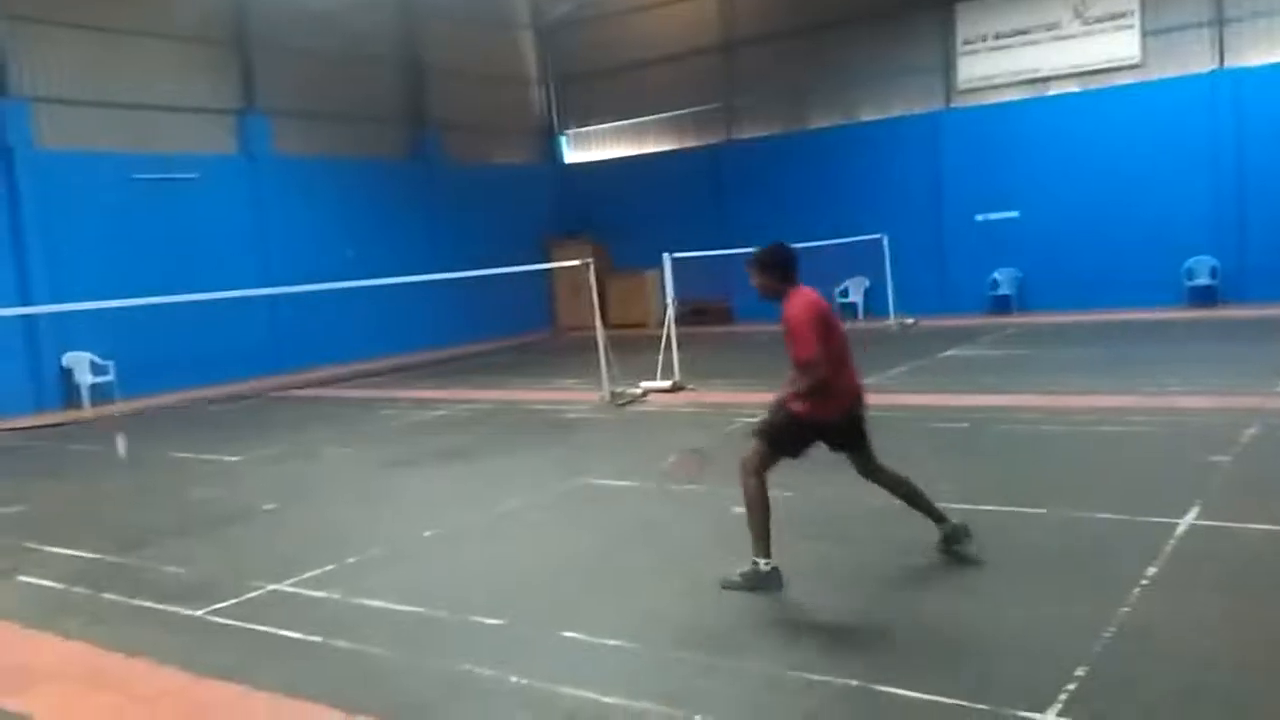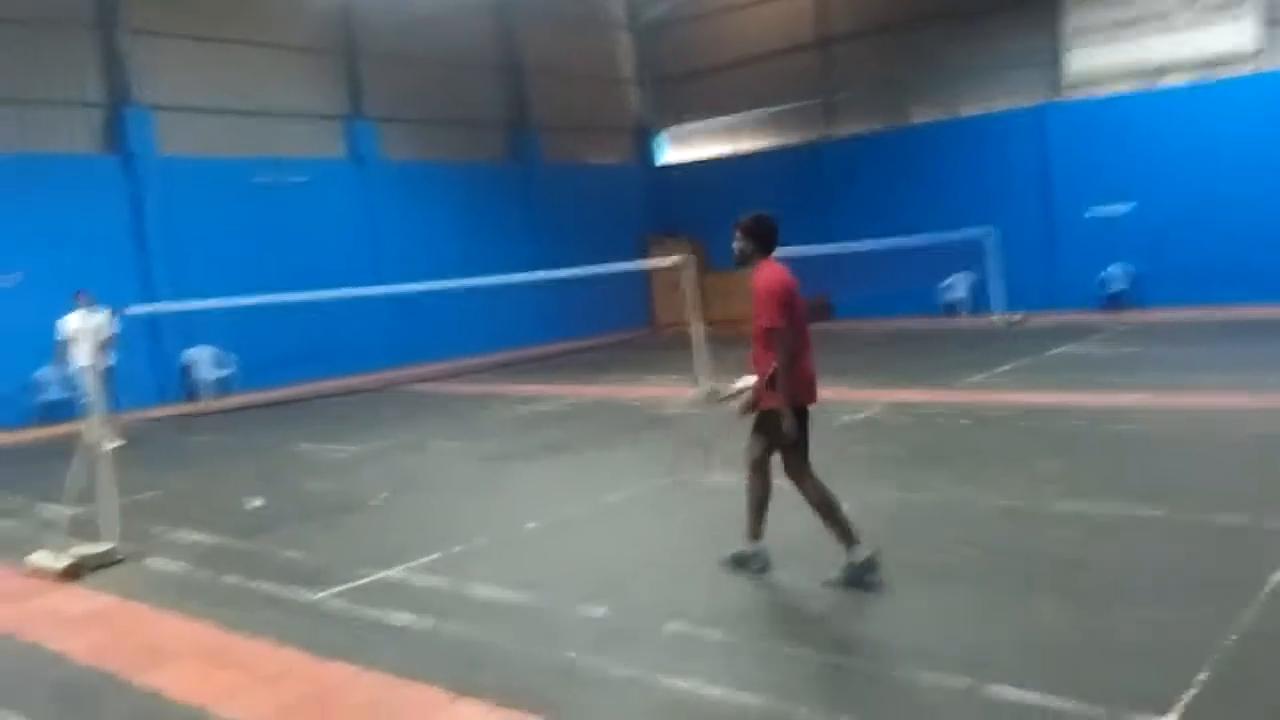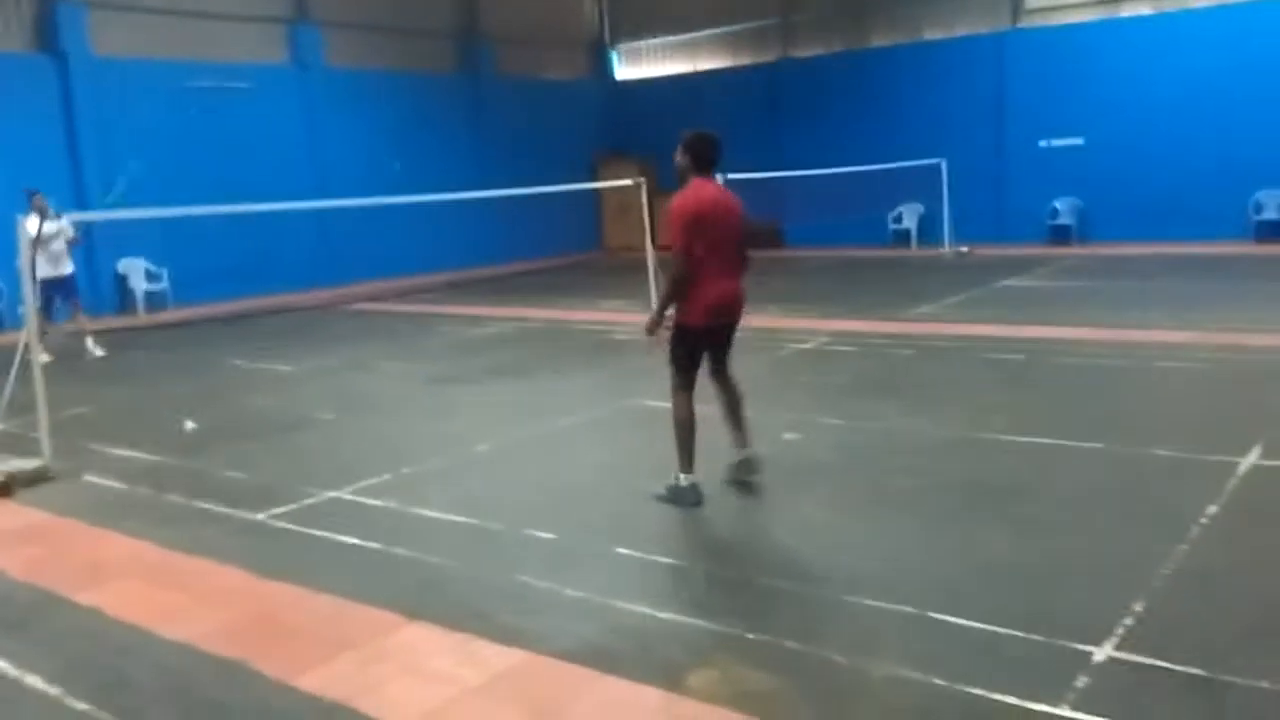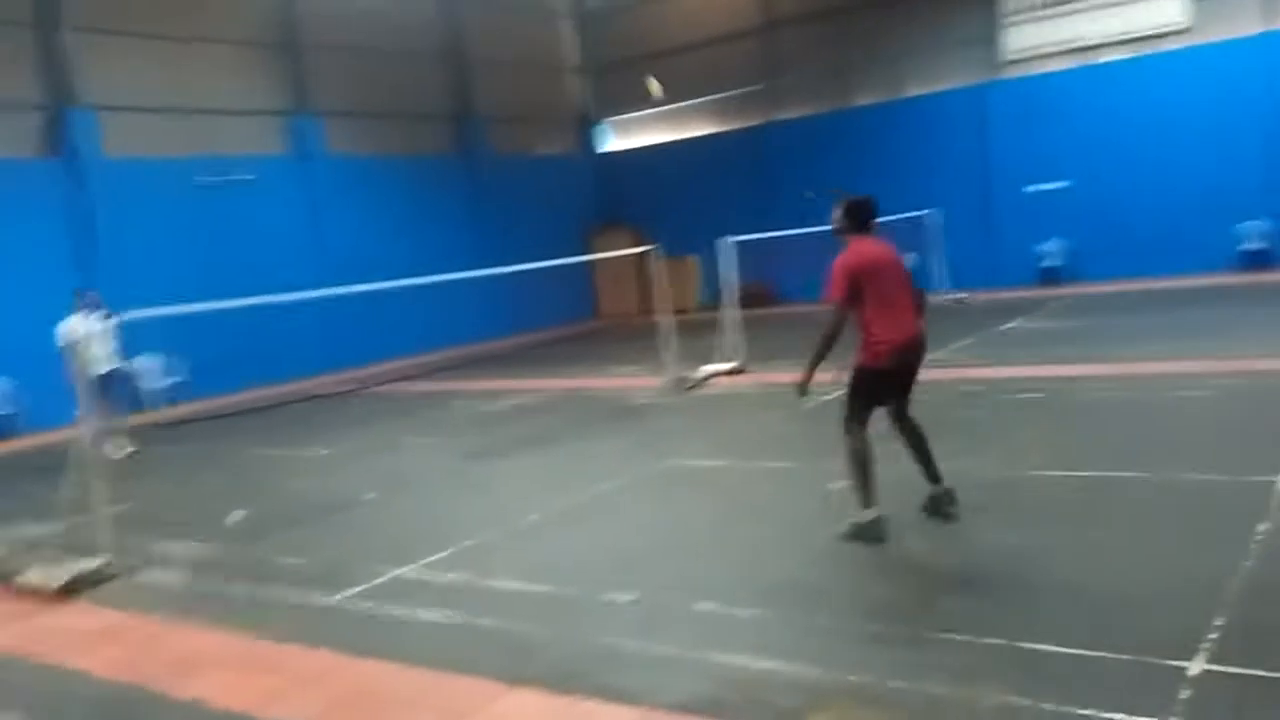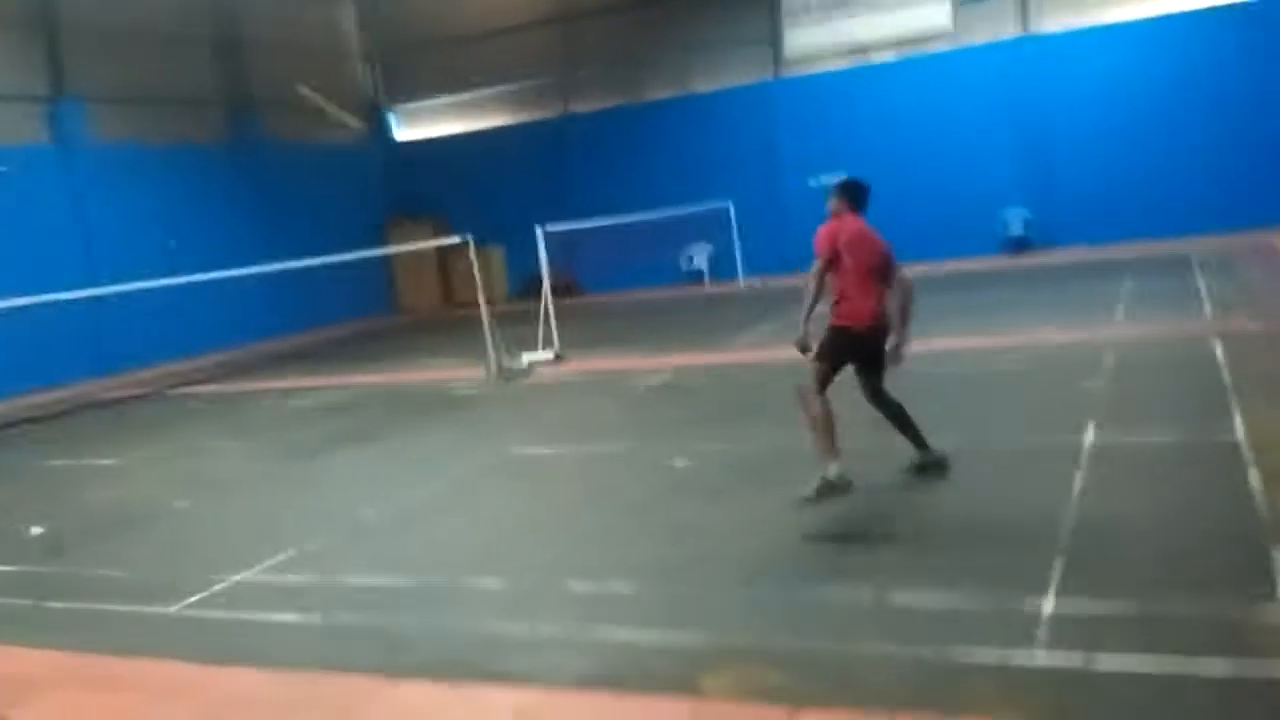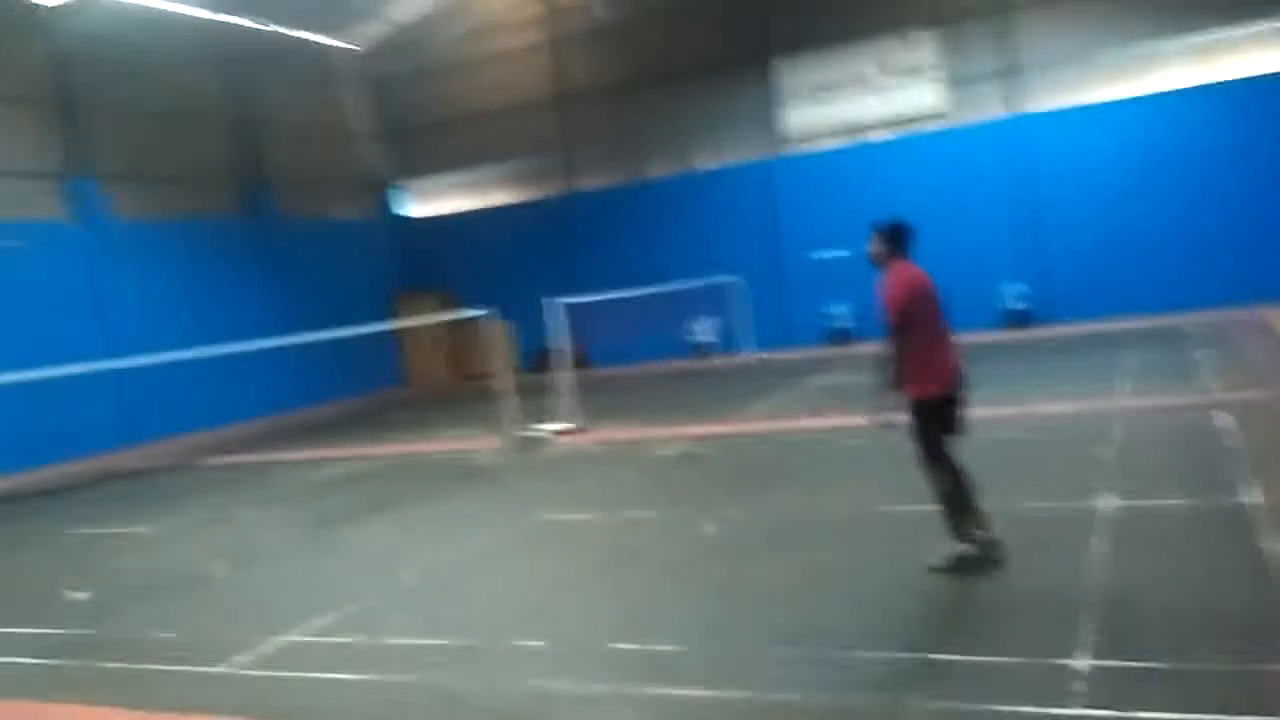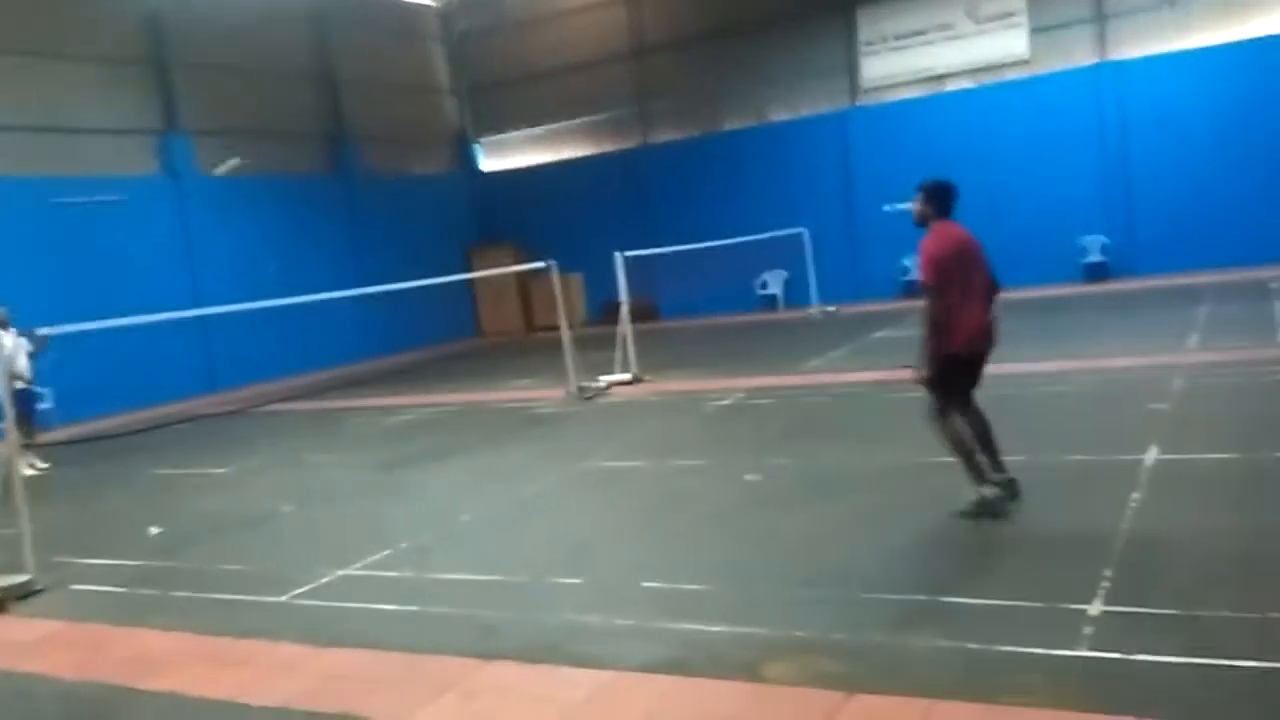
dt=0.7s
person 1, frame 1
left shoulder: (798, 312)
right shoulder: (803, 300)
left elbow: (820, 376)
left wrist: (784, 402)
right wrist: (786, 399)
left hip: (819, 404)
right hip: (844, 400)
left knee: (751, 467)
right knee: (870, 468)
left ankle: (763, 567)
right ankle: (949, 528)
person 1, frame 2
left shoulder: (768, 283)
right shoulder: (771, 277)
left elbow: (785, 351)
left wrist: (785, 408)
right wrist: (758, 390)
left hip: (785, 393)
right hip: (777, 391)
left knee: (799, 473)
right knee: (756, 460)
left ankle: (859, 556)
right ankle: (754, 549)
person 1, frame 3
left shoulder: (682, 203)
right shoulder: (731, 201)
left elbow: (679, 268)
right elbow: (741, 260)
left wrist: (659, 311)
left hip: (695, 309)
right hip: (729, 303)
left knee: (681, 389)
right knee: (721, 374)
left ankle: (687, 482)
right ankle: (745, 455)
person 1, frame 4
left shoulder: (847, 261)
right shoulder: (888, 252)
left elbow: (836, 323)
right elbow: (918, 301)
left wrist: (810, 370)
left hip: (881, 351)
right hip: (911, 343)
left knee: (854, 425)
right knee: (900, 416)
left ankle: (869, 517)
right ankle: (939, 492)
person 1, frame 5
left shoulder: (832, 230)
right shoulder: (875, 240)
left elbow: (818, 276)
right elbow: (904, 289)
left wrist: (804, 323)
right wrist: (900, 337)
left hip: (850, 323)
right hip: (876, 325)
left knee: (811, 390)
right knee: (875, 391)
left ankle: (832, 471)
right ankle: (928, 454)
person 1, frame 6
left shoulder: (894, 284)
right shoulder: (916, 278)
left elbow: (897, 347)
left wrist: (893, 388)
left hip: (926, 384)
right hip: (945, 377)
left knee: (933, 461)
right knee: (940, 457)
left ankle: (964, 546)
right ankle: (979, 534)
person 1, frame 7
left shoulder: (932, 245)
right shoulder: (966, 239)
left elbow: (933, 307)
right elbow: (992, 286)
left wrist: (927, 358)
left hip: (954, 340)
right hip: (979, 335)
left knee: (943, 415)
right knee: (962, 402)
left ankle: (989, 490)
right ankle: (998, 474)
